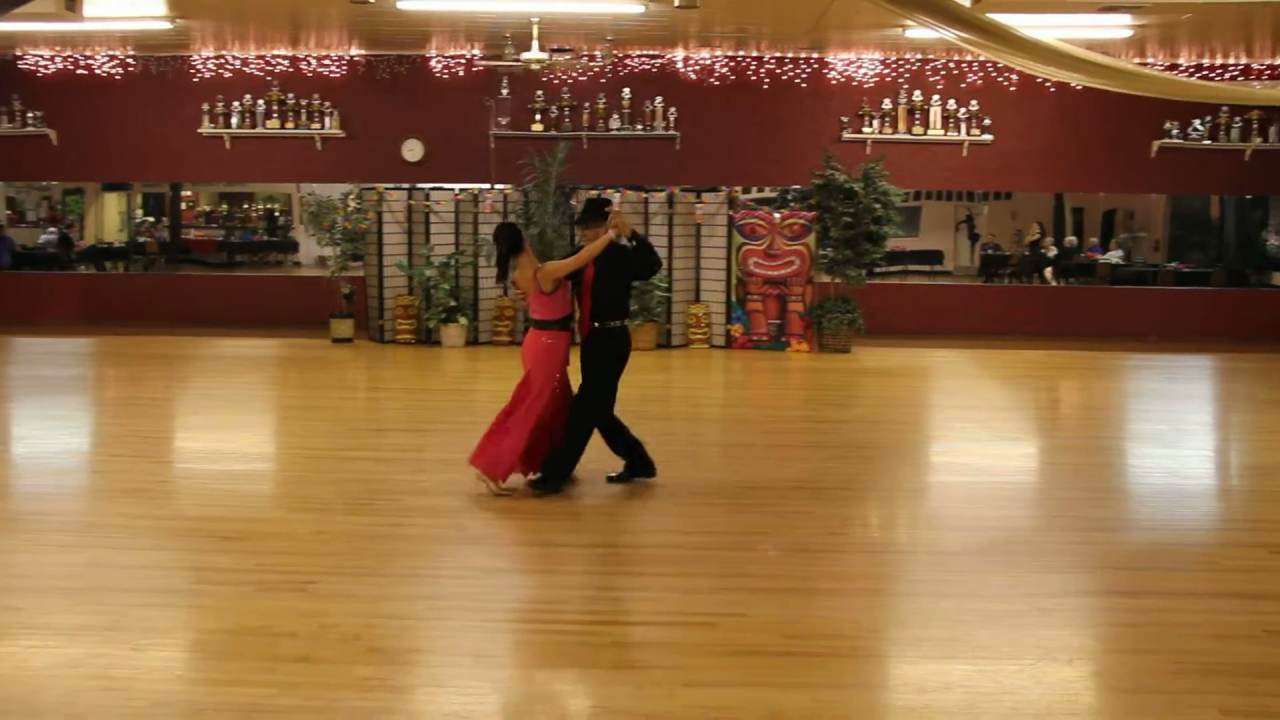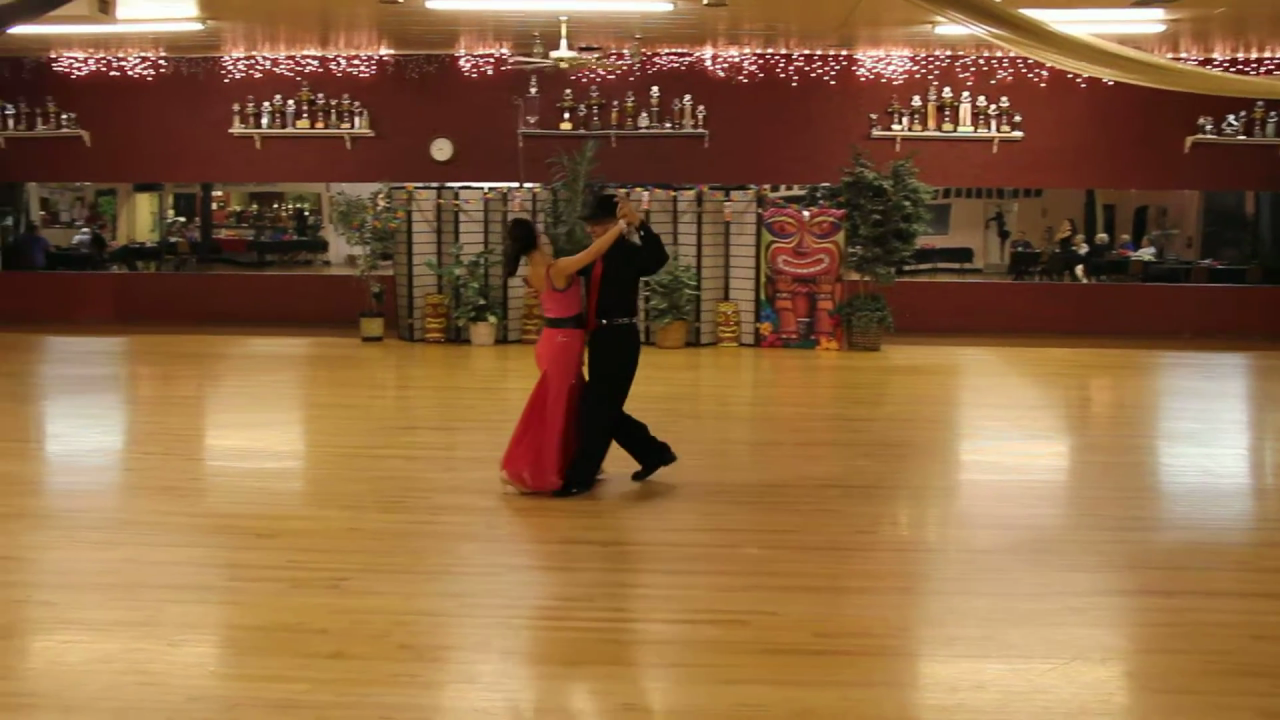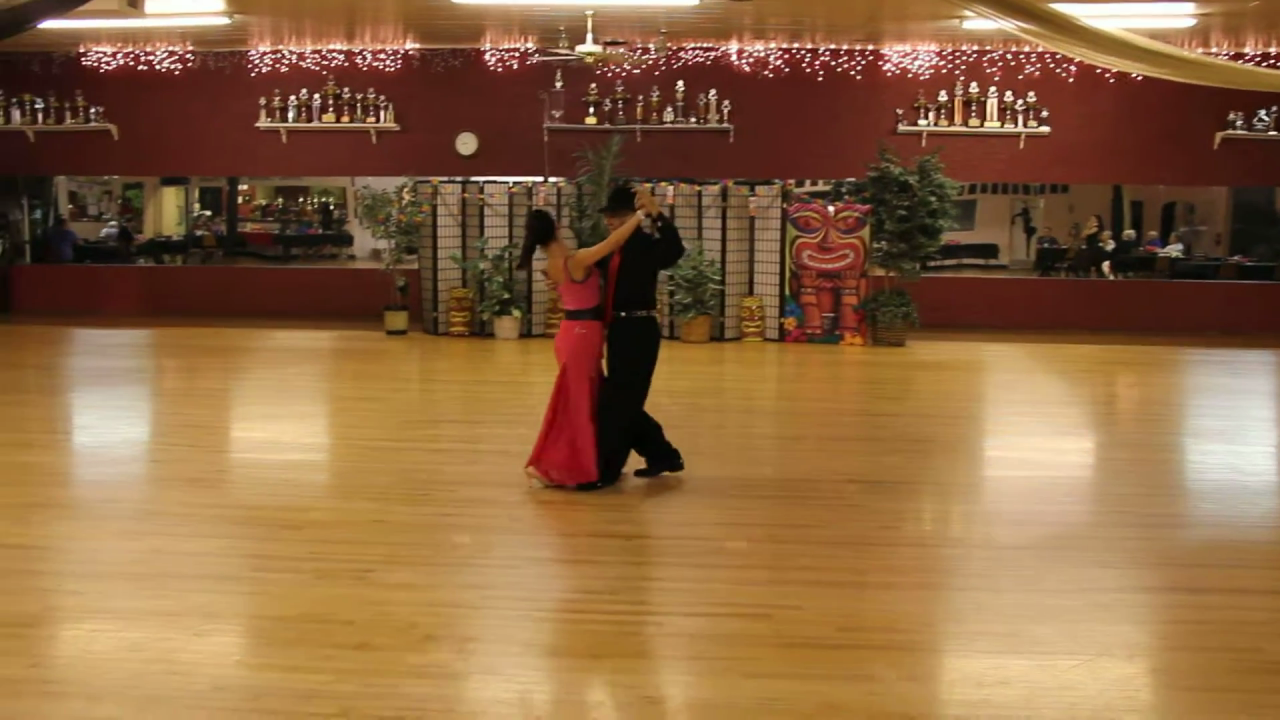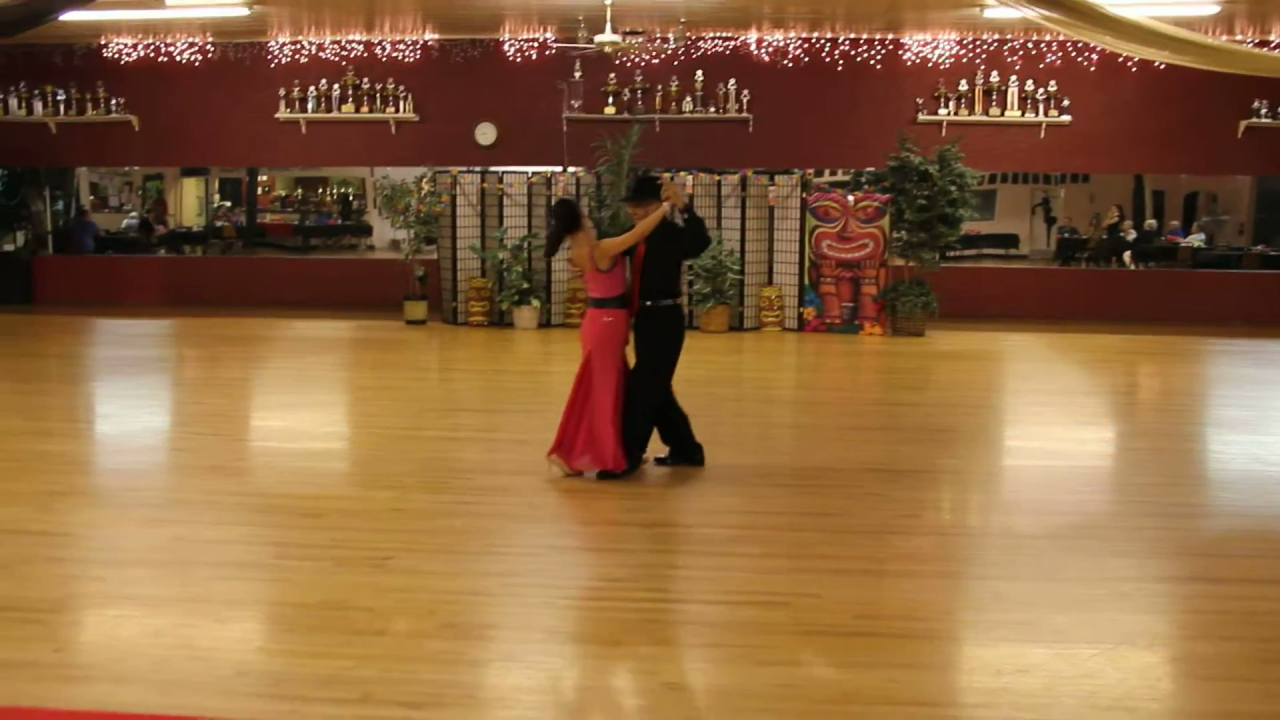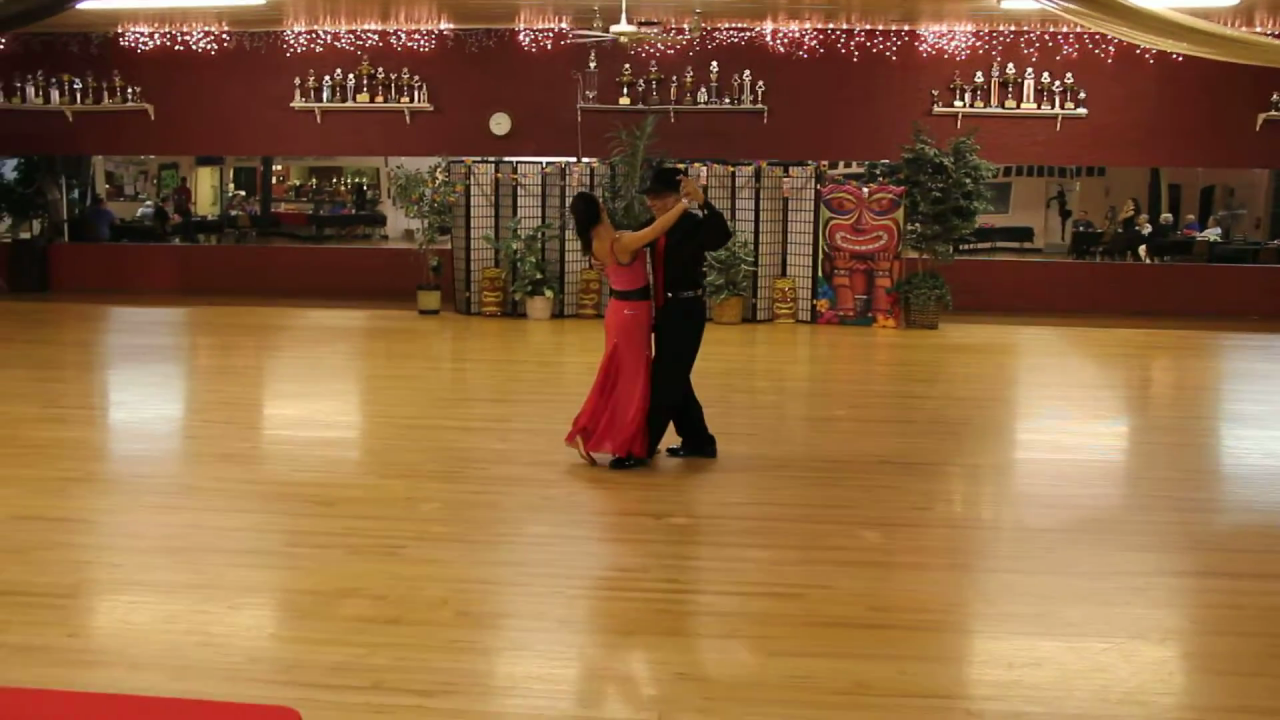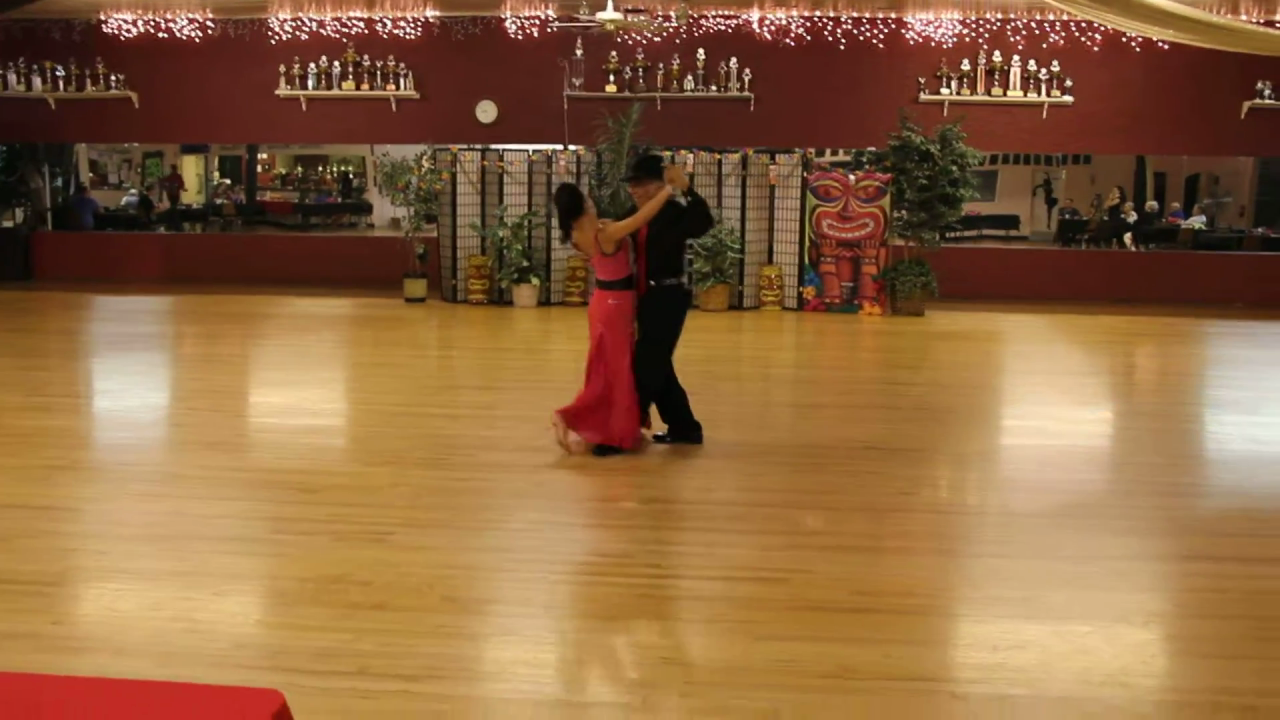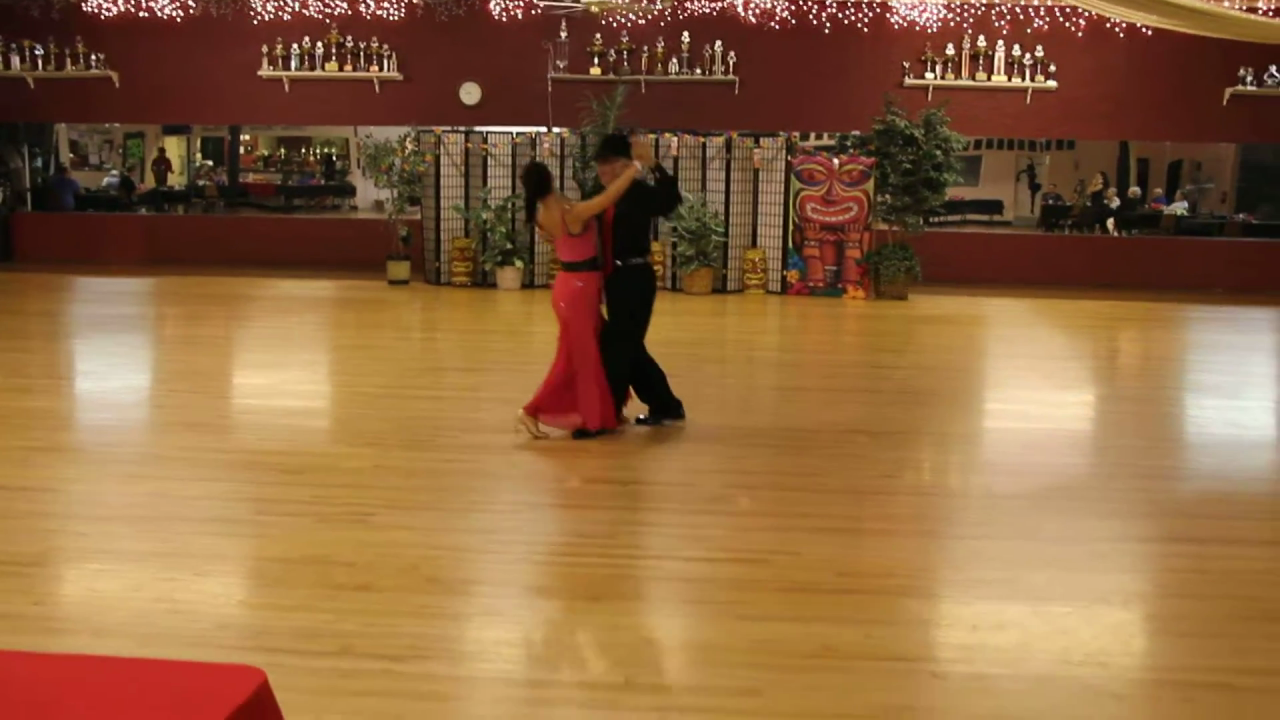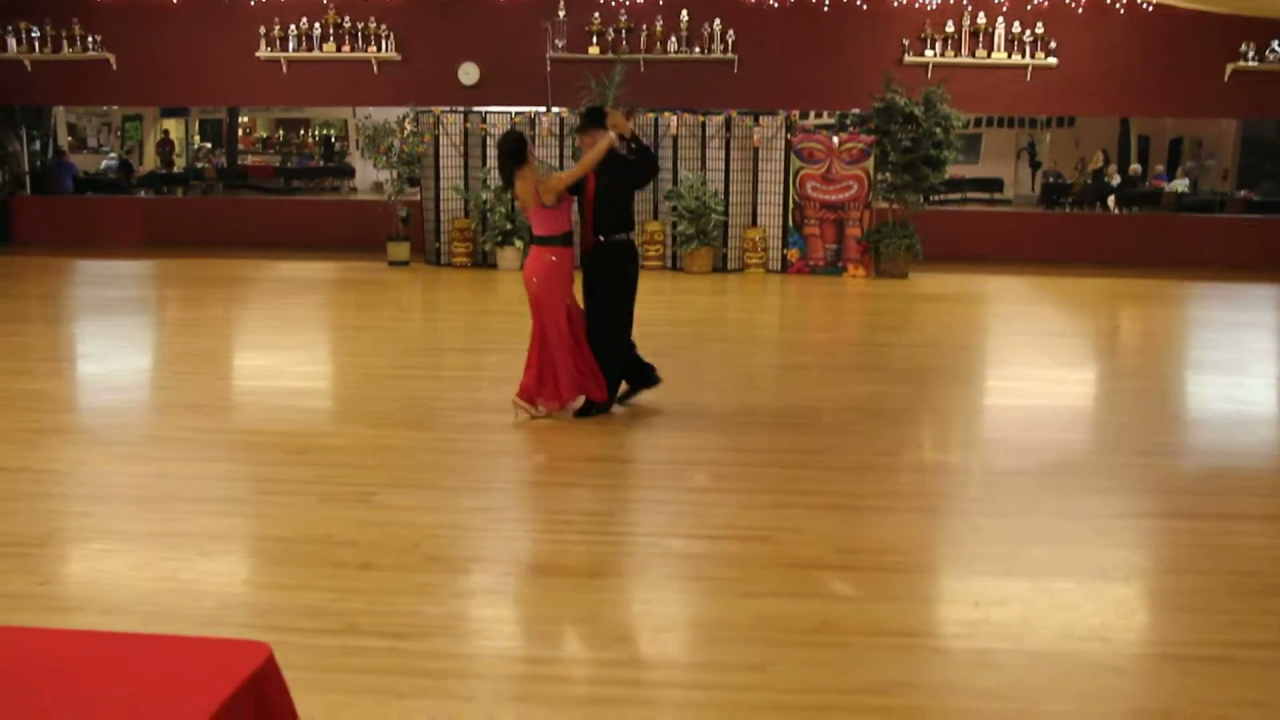
dt=0.2s
person 1, frame 1
left shoulder: (621, 256)
left elbow: (652, 265)
left wrist: (629, 233)
left hip: (612, 339)
right hip: (592, 339)
left knee: (585, 408)
right knee: (598, 409)
left ankle: (555, 475)
right ankle: (638, 463)
person 1, frame 2
left shoulder: (630, 253)
left elbow: (658, 258)
left wrist: (638, 224)
left hip: (621, 337)
right hip: (601, 336)
left knee: (597, 407)
right knee: (605, 408)
left ankle: (581, 477)
right ankle: (654, 452)
person 1, frame 3
left shoulder: (648, 245)
right shoulder: (613, 247)
left elbow: (673, 251)
left wrist: (656, 215)
left hip: (638, 330)
right hip: (619, 329)
left knee: (619, 401)
right knee: (622, 401)
left ankle: (607, 470)
right ankle: (663, 455)
person 1, frame 4
left shoulder: (672, 233)
left elbow: (700, 241)
left wrist: (683, 207)
left hip: (664, 318)
right hip: (646, 318)
left knee: (643, 388)
right knee: (654, 387)
left ankle: (628, 458)
right ankle: (686, 449)
person 1, frame 5
left shoulder: (692, 226)
left elbow: (721, 236)
left wrist: (701, 202)
left hip: (685, 310)
right hip: (666, 310)
left knee: (664, 380)
right knee: (671, 379)
right ankle: (698, 441)
person 1, frame 6
left shoulder: (675, 213)
left elbow: (704, 223)
left wrist: (686, 189)
left hip: (668, 297)
right hip: (648, 297)
left knee: (645, 366)
right knee: (656, 366)
right ankle: (685, 427)
person 1, frame 7
left shoulder: (640, 193)
left elbow: (671, 200)
left wrist: (653, 166)
left hip: (635, 277)
right hip: (616, 277)
left knee: (615, 348)
right knee: (628, 347)
right ankle: (665, 405)
person 1, frame 8
left shoulder: (621, 166)
right shoulder: (585, 169)
left elbow: (648, 169)
left wrist: (629, 135)
left hip: (617, 253)
right hip: (593, 253)
left knee: (611, 324)
right knee: (598, 322)
left ankle: (602, 395)
right ankle: (640, 373)
person 2, frame 1
left shoulder: (518, 276)
right shoulder: (545, 272)
right elbow: (584, 257)
right wrist: (612, 234)
left hip: (539, 341)
right hip: (549, 345)
left knee: (554, 406)
right knee: (528, 409)
right ankle: (490, 467)
person 2, frame 2
left shoulder: (532, 274)
right shoulder: (558, 269)
right elbow: (595, 250)
right wrist: (621, 225)
left hip: (553, 340)
right hip: (564, 343)
left knee: (569, 406)
right knee: (552, 410)
right ankle: (516, 470)
person 2, frame 3
left shoulder: (551, 265)
right shoulder: (576, 260)
right elbow: (614, 242)
right wrist: (639, 216)
left hip: (573, 333)
right hip: (582, 336)
left knee: (585, 400)
right knee: (577, 403)
right ankle: (547, 465)
person 2, frame 4
left shoulder: (575, 253)
right shoulder: (602, 250)
right elbow: (639, 232)
right wrist: (665, 206)
left hip: (597, 320)
right hip: (609, 323)
left knee: (604, 387)
right knee: (603, 389)
right ankle: (595, 456)
person 2, frame 5
left shoulder: (595, 246)
right shoulder: (623, 243)
right elbow: (660, 226)
right wrist: (686, 201)
left hip: (620, 311)
right hip: (632, 315)
left knee: (618, 380)
right knee: (630, 382)
person 2, frame 6
left shoulder: (578, 236)
right shoulder: (607, 234)
right elbow: (643, 216)
right wrist: (670, 187)
left hip: (604, 301)
right hip: (616, 304)
left knee: (611, 370)
right knee: (616, 371)
left ankle: (609, 431)
person 2, frame 7
left shoulder: (542, 216)
right shoulder: (574, 214)
right elbow: (611, 194)
right wrist: (637, 166)
left hip: (567, 284)
right hip: (580, 288)
left knee: (583, 352)
right knee: (581, 354)
left ankle: (589, 415)
person 2, frame 8
left shoulder: (519, 187)
right shoulder: (547, 185)
right elbow: (584, 165)
left hip: (539, 261)
right hip: (553, 264)
left knee: (553, 330)
right knee: (557, 331)
left ankle: (541, 393)
right ankle: (531, 395)
